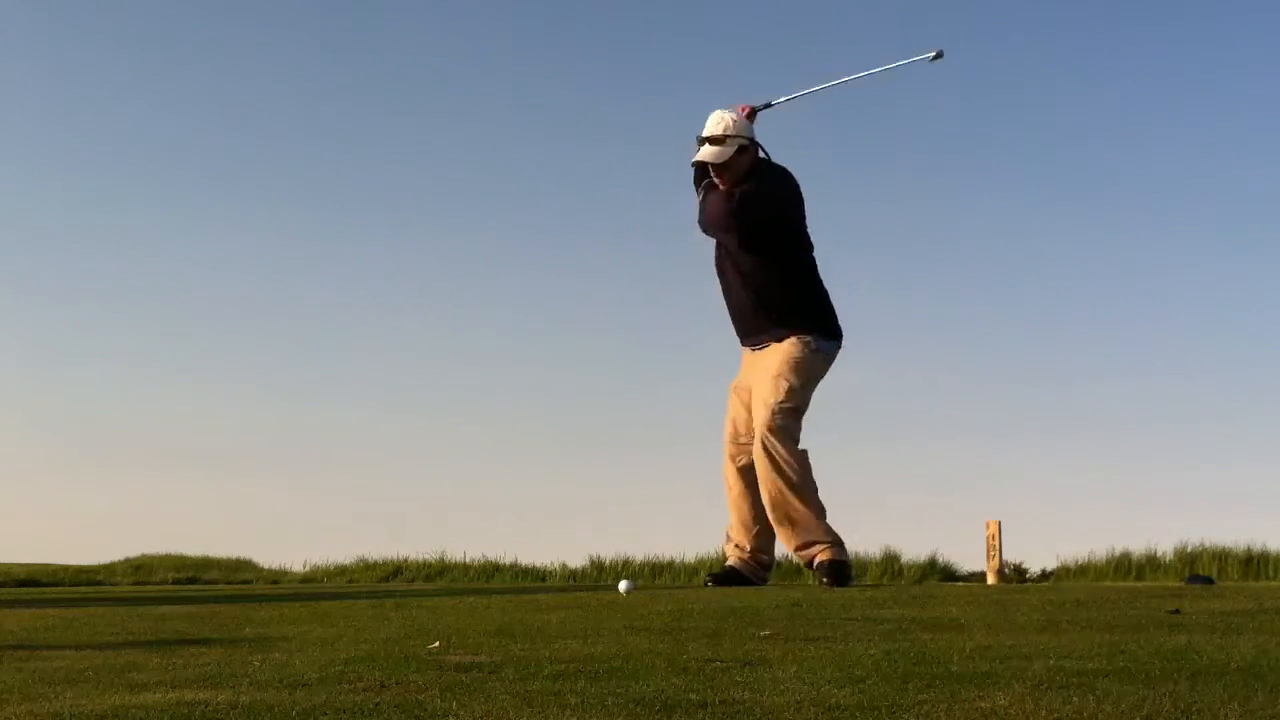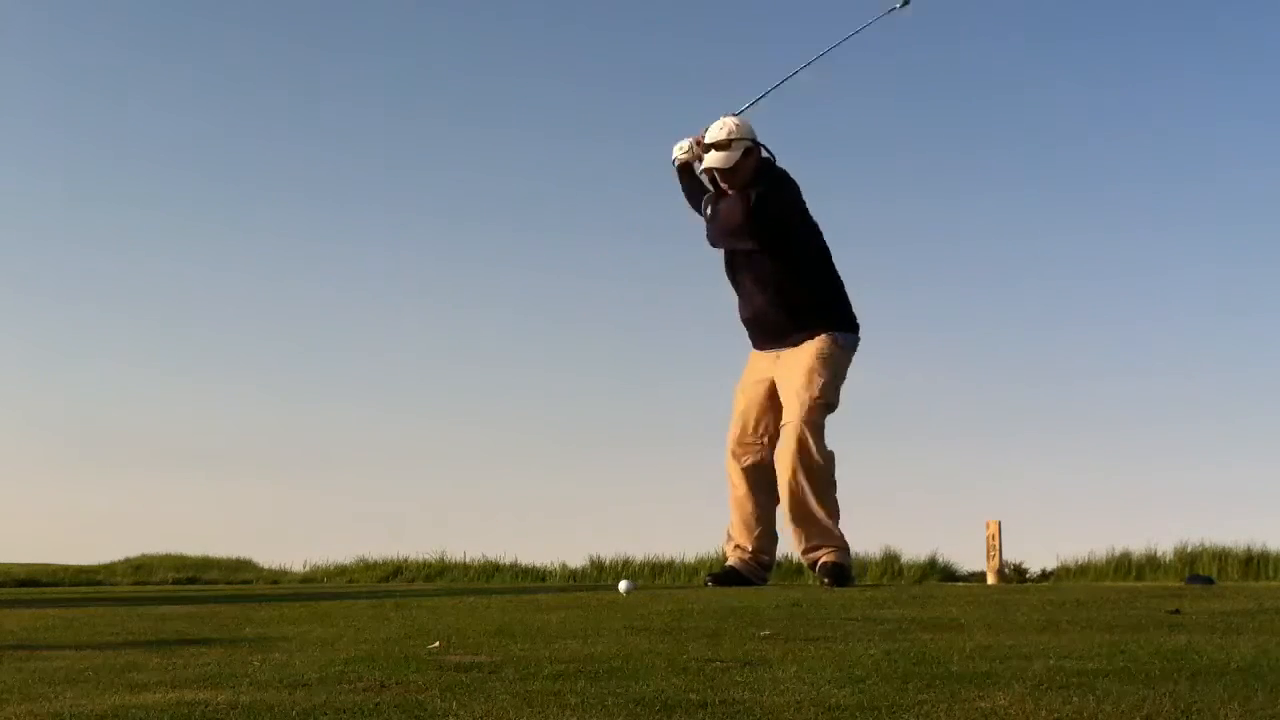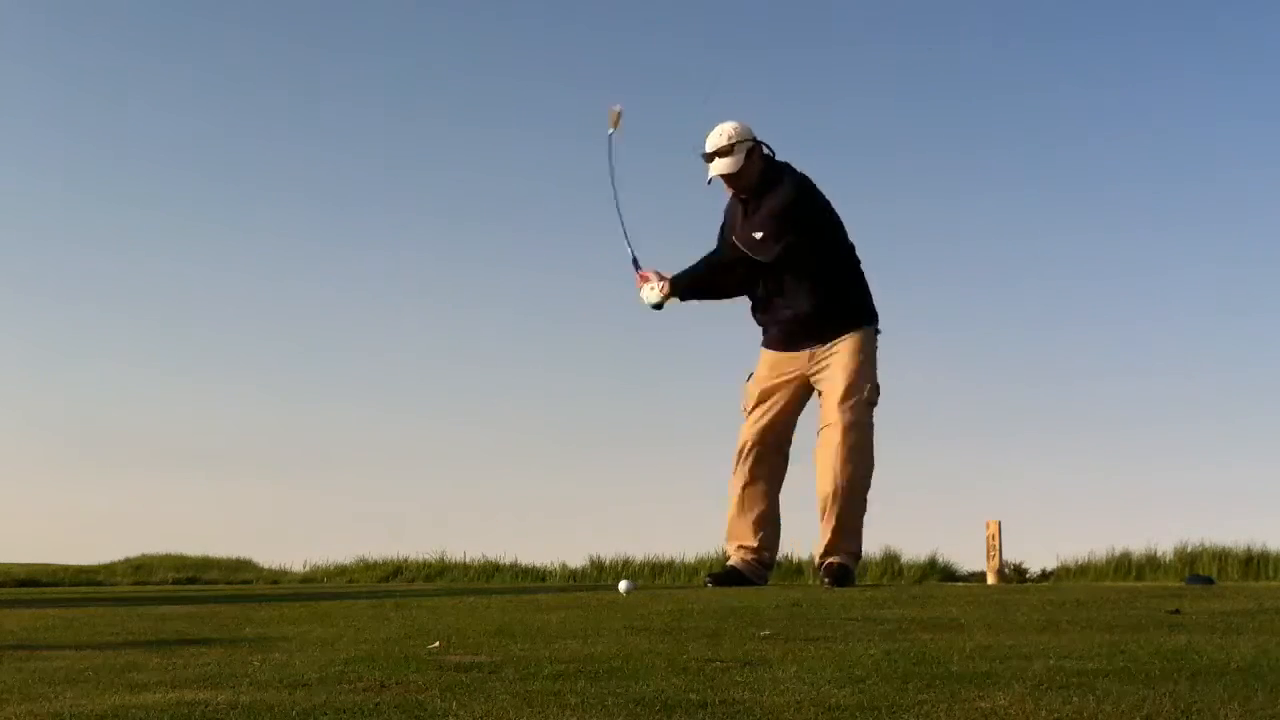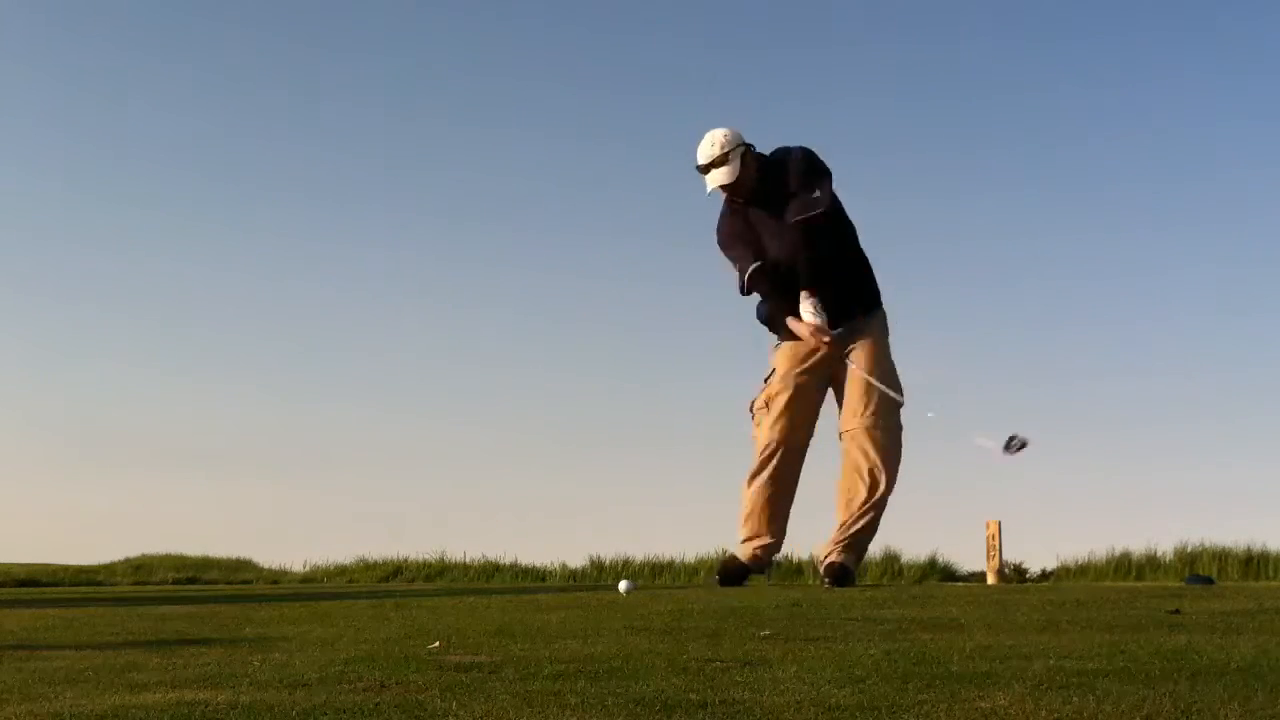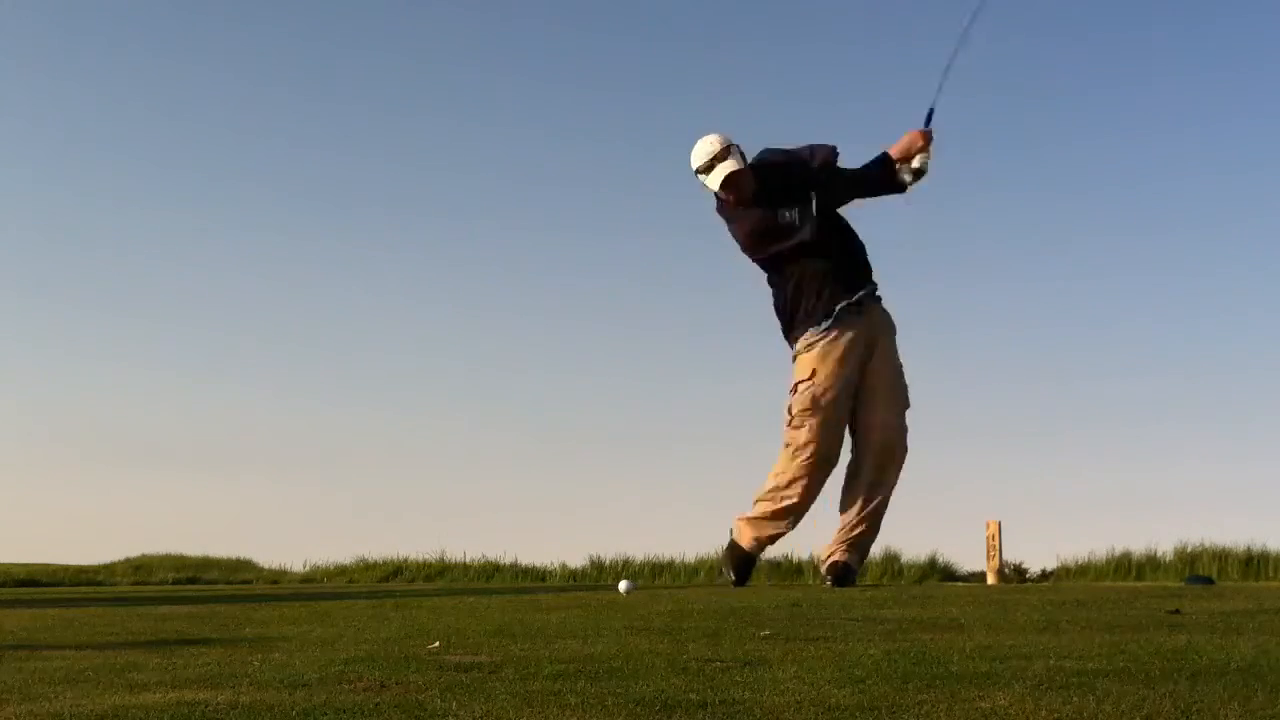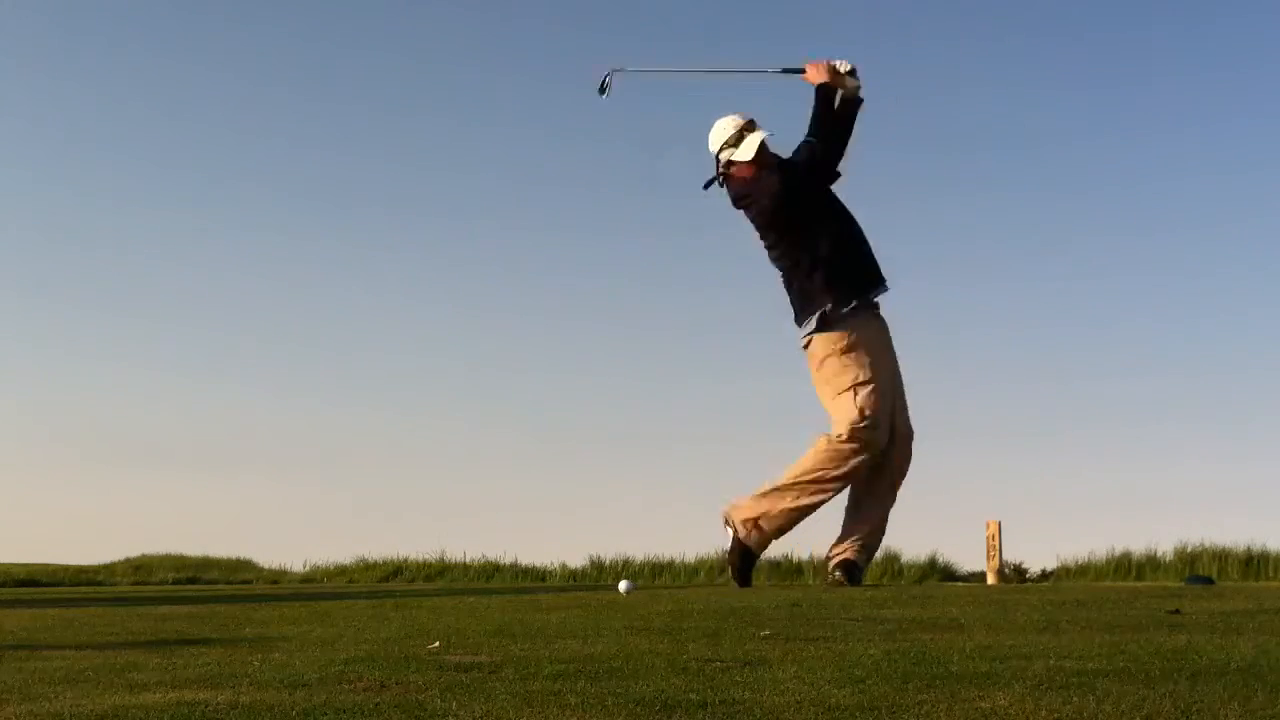
dt=0.1s
person 1, frame 1
left shoulder: (761, 195)
right shoulder: (751, 185)
left elbow: (711, 214)
right elbow: (708, 189)
left wrist: (712, 183)
right wrist: (705, 166)
left hip: (800, 337)
right hip: (764, 342)
left knee: (771, 431)
right knee: (740, 447)
left ankle: (822, 552)
right ankle: (748, 558)
person 1, frame 2
left shoulder: (771, 195)
right shoulder: (742, 191)
left elbow: (719, 225)
right elbow: (714, 209)
left wrist: (698, 183)
right wrist: (689, 167)
left hip: (817, 336)
right hip: (771, 345)
left knee: (798, 437)
right knee: (745, 448)
left ankle: (827, 556)
right ankle: (749, 557)
person 1, frame 3
left shoulder: (792, 192)
right shoulder: (740, 206)
left elbow: (744, 257)
right elbow: (734, 278)
left wrist: (675, 285)
right wrist: (677, 285)
left hip: (844, 334)
right hip: (782, 344)
left knee: (844, 435)
right knee: (757, 446)
left ankle: (837, 557)
right ankle: (749, 558)
person 1, frame 4
left shoulder: (797, 166)
right shoulder: (732, 220)
left elbow: (815, 224)
right elbow: (759, 278)
left wrist: (802, 273)
right wrist: (796, 311)
left hip: (860, 321)
right hip: (801, 334)
left knee: (874, 436)
right knee: (777, 440)
left ankle: (841, 555)
right ankle: (751, 551)
person 1, frame 5
left shoulder: (780, 167)
right shoulder: (742, 220)
left elbow: (832, 172)
right elbow: (825, 203)
left wrist: (896, 167)
right wrist: (892, 161)
left hip: (867, 316)
right hip: (820, 334)
left knee: (884, 439)
right knee: (813, 445)
left ankle: (845, 555)
right ankle: (749, 538)
person 1, frame 6
left shoulder: (774, 176)
right shoulder: (774, 191)
right elbow: (822, 155)
left wrist: (843, 89)
right wrist: (827, 87)
left hip: (861, 316)
right hip: (835, 329)
left knee: (892, 440)
right knee: (857, 434)
left ankle: (850, 555)
right ankle: (752, 522)
